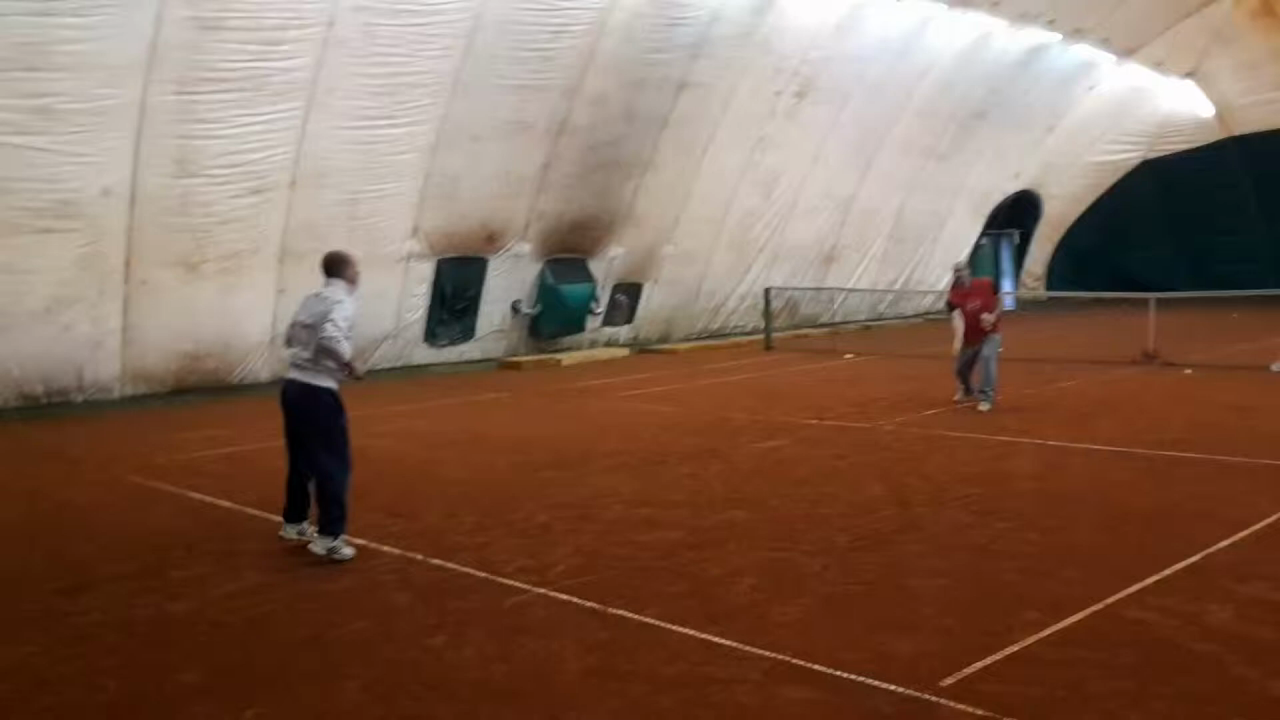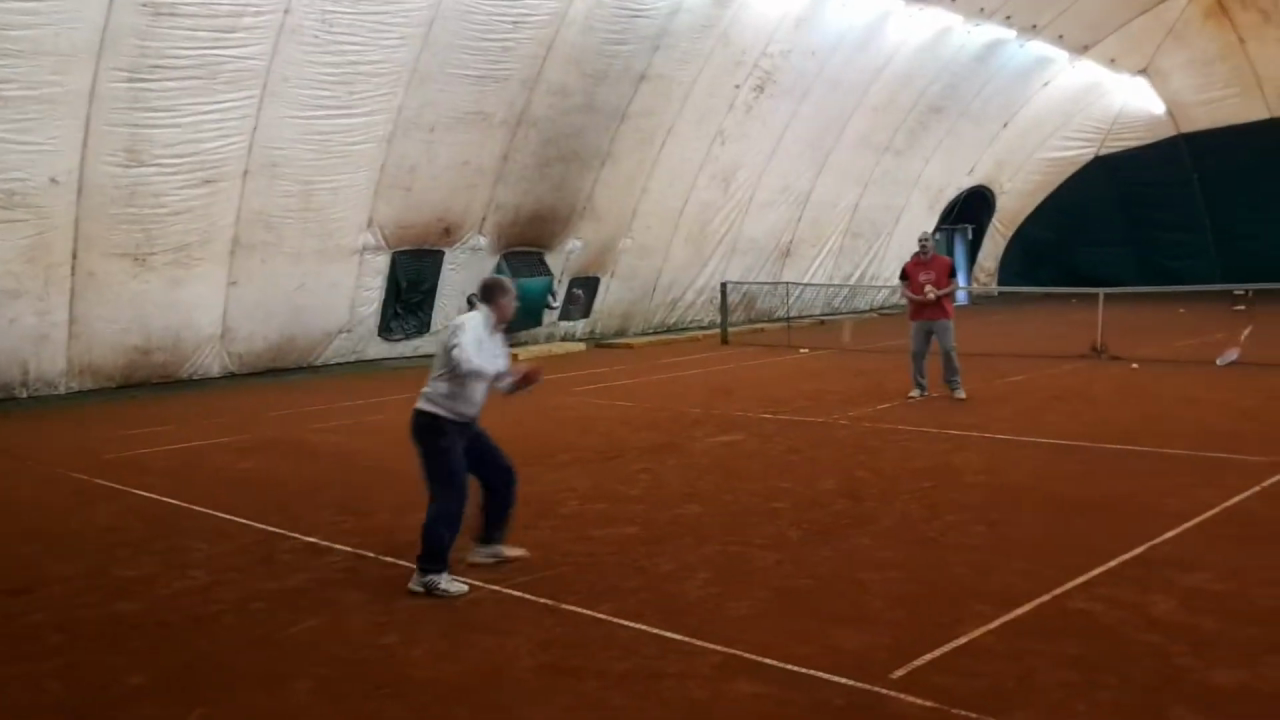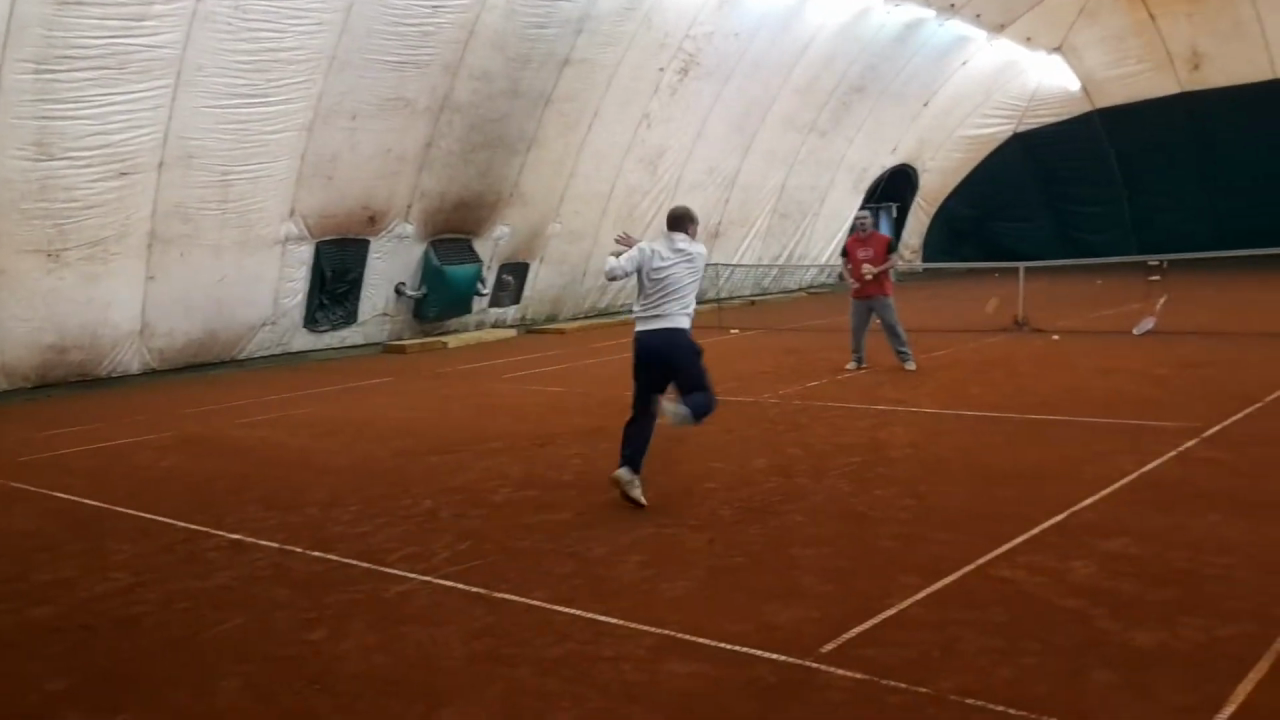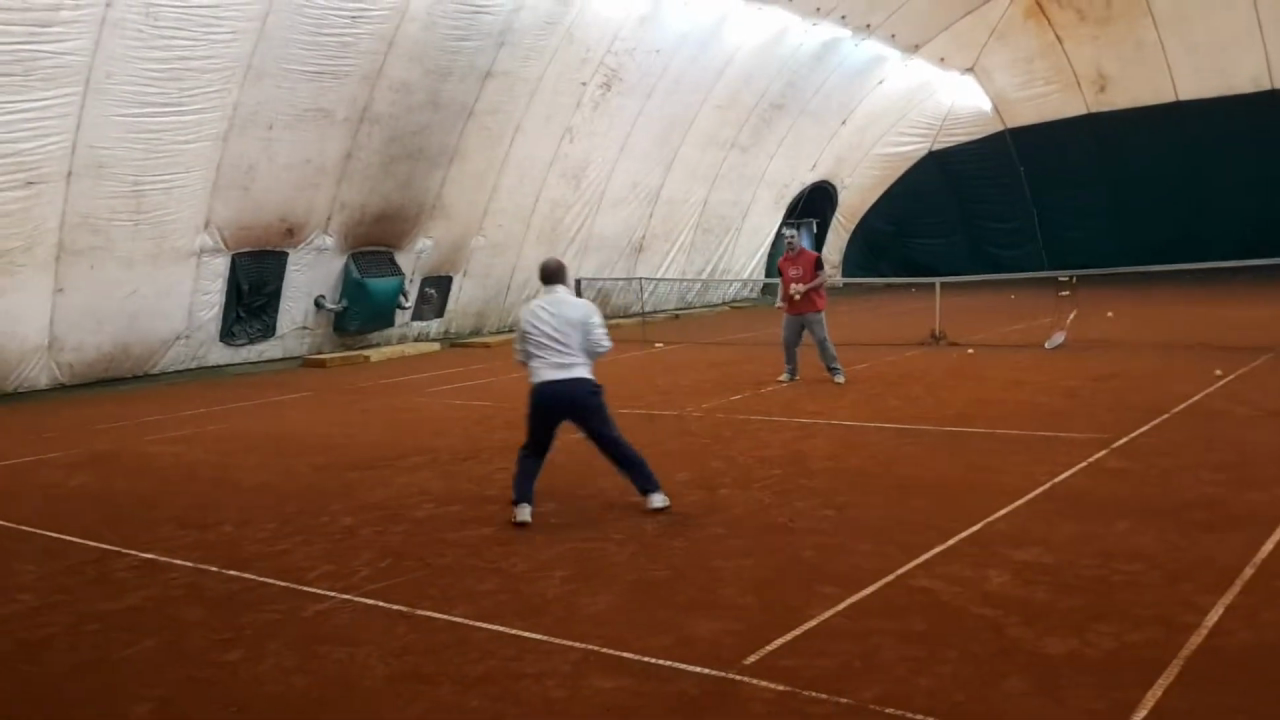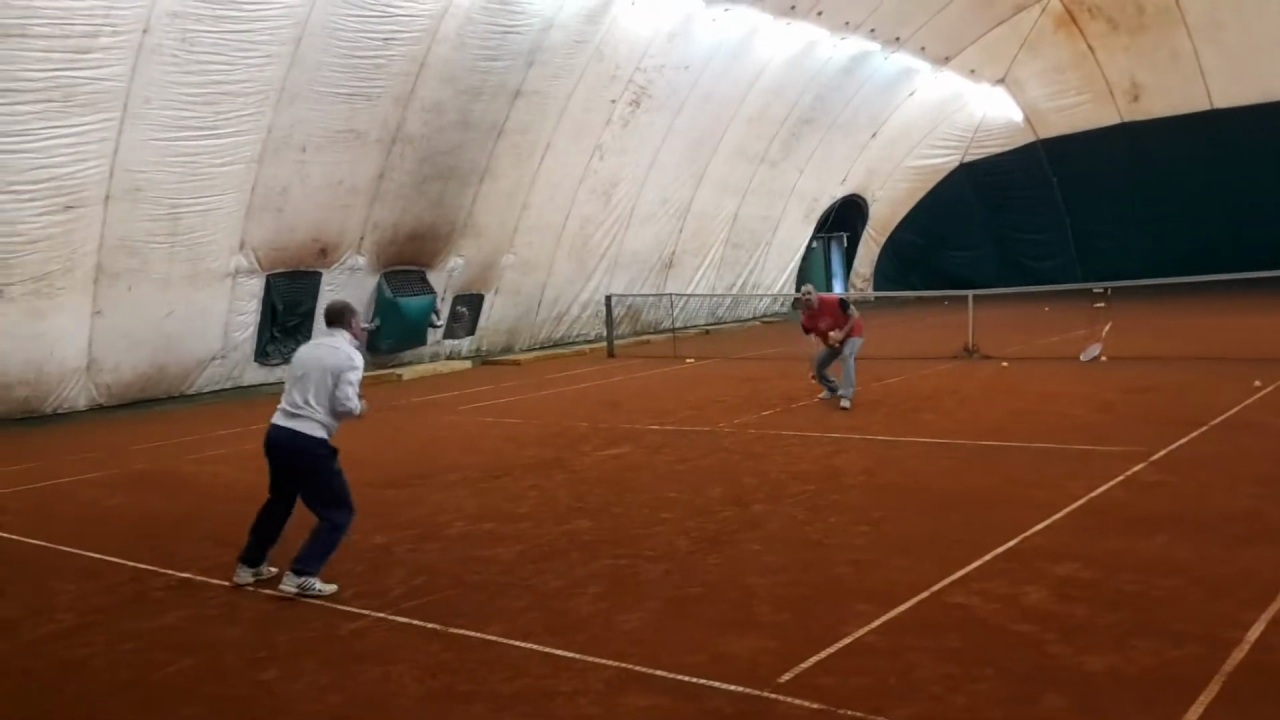
dt=1s
person 1, frame 1
left shoulder: (311, 300)
right shoulder: (343, 301)
left elbow: (290, 338)
right elbow: (332, 338)
right wrist: (349, 365)
left hip: (293, 386)
right hip: (318, 392)
left knee: (301, 460)
right knee: (334, 463)
left ankle: (295, 523)
right ankle: (329, 537)
person 1, frame 2
left shoulder: (495, 338)
right shoulder: (469, 325)
left elbow: (501, 382)
right elbow: (464, 364)
left wrist: (519, 379)
right wrist: (506, 368)
left hip: (463, 422)
right hip: (435, 421)
left knee: (501, 476)
right knee: (450, 495)
left ankle: (488, 545)
right ankle: (429, 574)
person 1, frame 3
left shoulder: (648, 248)
right shoulder: (698, 253)
left elbow: (613, 272)
left wrist: (615, 257)
left hip: (644, 339)
right hip: (675, 339)
left knee: (642, 411)
right knee: (702, 399)
left ankle: (628, 470)
right ankle: (677, 409)
person 1, frame 4
left shoulder: (527, 313)
right shoulder: (584, 307)
left elbow: (522, 357)
right elbow: (601, 346)
left hip: (544, 391)
right hip: (579, 386)
left knee: (534, 450)
right knee: (613, 443)
left ankle: (522, 506)
right ankle: (653, 493)
person 1, frame 5
left shoulder: (304, 351)
right shoulder: (350, 356)
right elbow: (344, 405)
right wrist: (359, 407)
left hip: (278, 434)
right hip: (308, 443)
left knee: (279, 502)
right knee: (338, 513)
left ankle: (249, 566)
right ankle: (300, 576)
